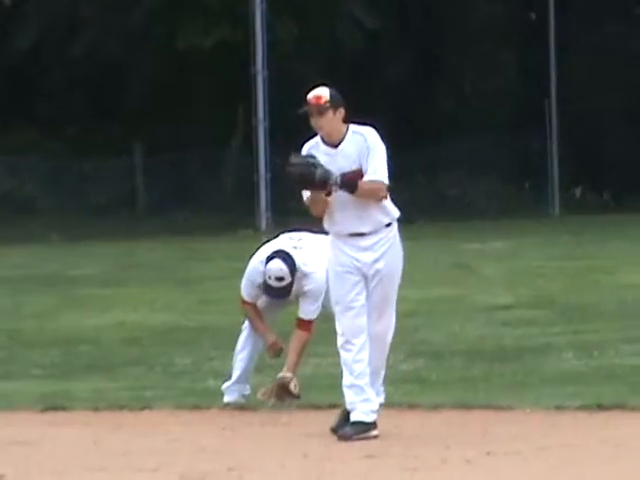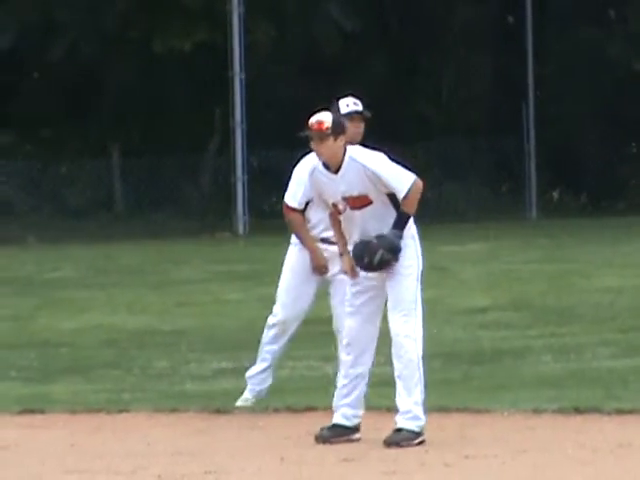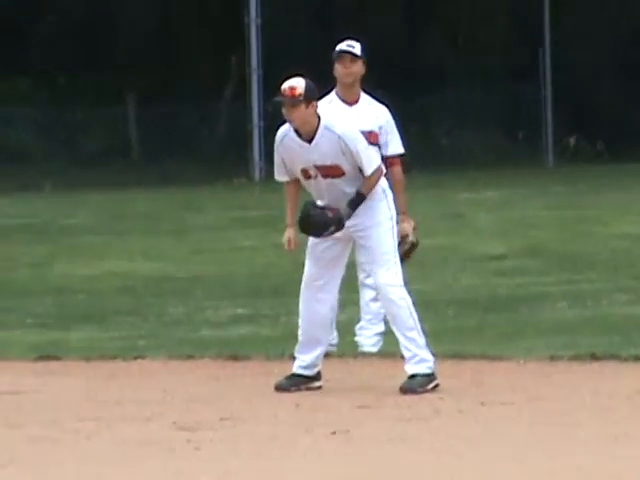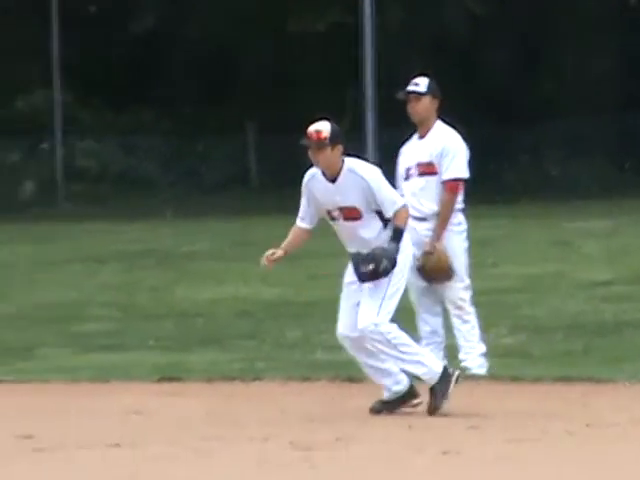
dt=1s
person 1, frame 1
left shoulder: (366, 138)
right shoulder: (311, 151)
left elbow: (379, 189)
right elbow: (318, 210)
left wrist: (337, 181)
right wrist: (314, 186)
left hip: (382, 242)
right hip: (343, 247)
left knee: (380, 327)
right knee: (351, 332)
left ankle: (364, 403)
right ankle: (362, 411)
person 1, frame 2
left shoulder: (368, 162)
right shoulder: (317, 175)
left elbow: (414, 185)
left wrist: (398, 229)
right wrist: (343, 252)
left hip: (398, 249)
left knee: (404, 332)
right knee: (355, 335)
left ankle: (412, 422)
right ankle: (346, 419)
person 1, frame 3
left shoulder: (342, 133)
right shoulder: (283, 138)
left elbow: (376, 171)
right elbow: (291, 180)
left wrist: (350, 208)
right wrist: (290, 224)
left hip: (370, 206)
right hip: (330, 210)
left knee: (388, 283)
right knee: (314, 286)
left ankle: (423, 368)
right ankle: (306, 369)
person 1, frame 4
left shoulder: (364, 174)
right shoulder: (311, 181)
left elbow: (400, 209)
right elbow: (304, 225)
left wrist: (393, 246)
right wrist: (282, 251)
left hip: (389, 256)
right hip: (359, 260)
left knee: (370, 325)
right knee: (349, 332)
left ankle: (436, 373)
right ankle: (399, 390)
person 2, frame 1
left shoulder: (314, 275)
right shoulder: (257, 267)
left elbow: (304, 327)
right elbow: (248, 304)
left wrist: (288, 372)
right wrist: (268, 335)
right knee: (254, 323)
right ankle: (235, 390)
person 2, frame 2
right shoulder: (312, 165)
right elbow: (291, 211)
right wrist: (313, 251)
right hip: (308, 249)
right knee: (284, 316)
right ankle: (256, 384)
person 2, frame 3
left shoulder: (379, 112)
right shoulder: (320, 111)
left elbow: (394, 166)
left wrist: (403, 215)
left knee: (374, 274)
left ankle: (370, 341)
person 2, frame 4
left shoulder: (449, 140)
right shoulder: (407, 149)
left elbow: (451, 192)
left wrist: (435, 238)
left hip: (446, 229)
right hip: (413, 232)
left knee: (458, 298)
right knee: (423, 301)
left ankle: (474, 362)
